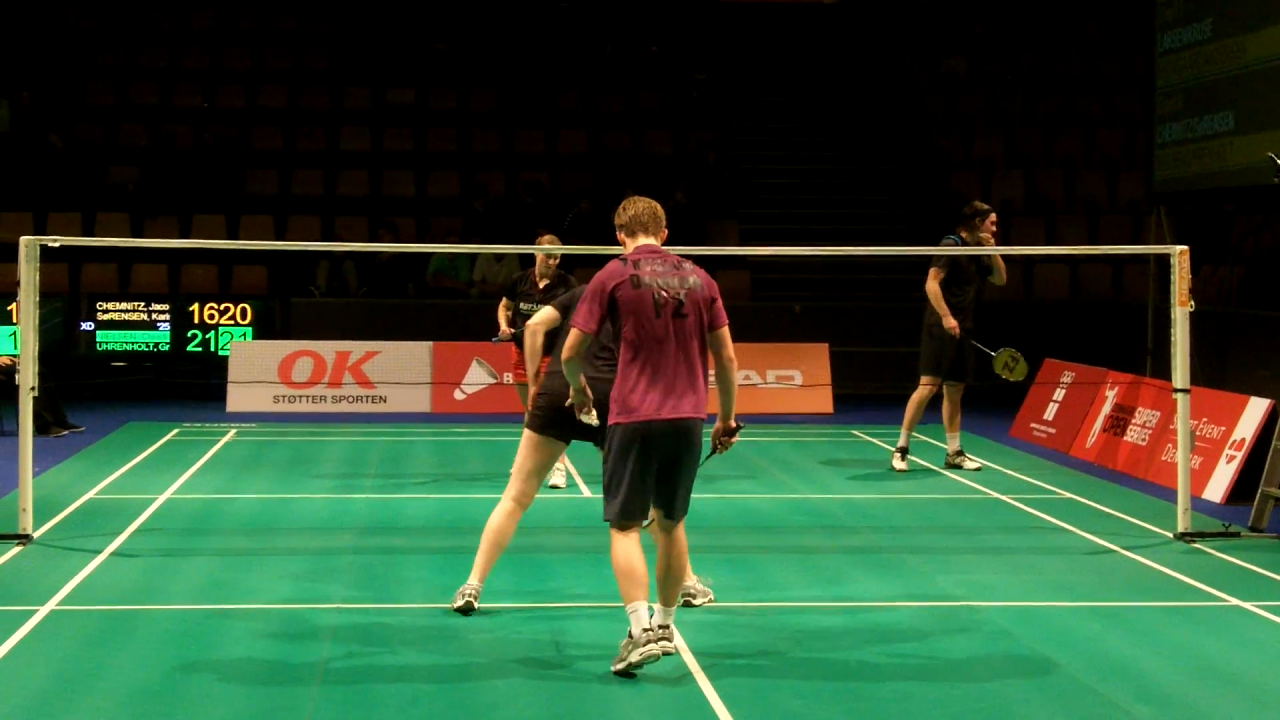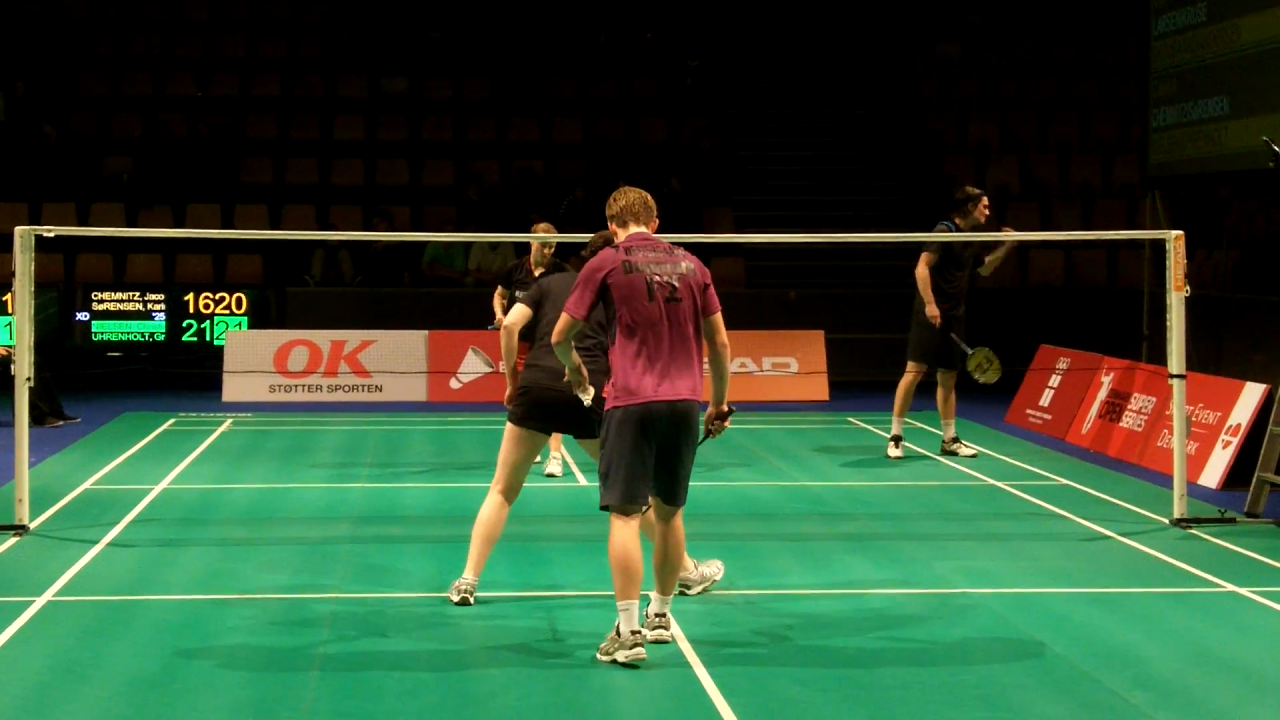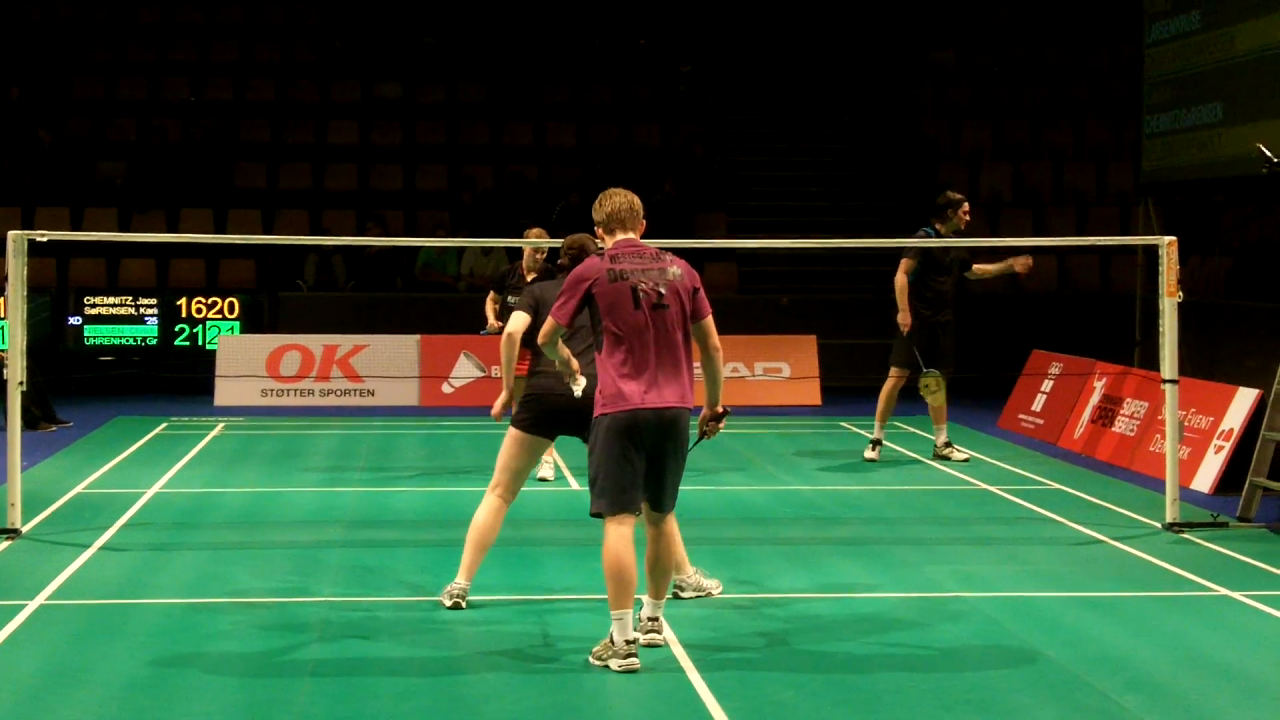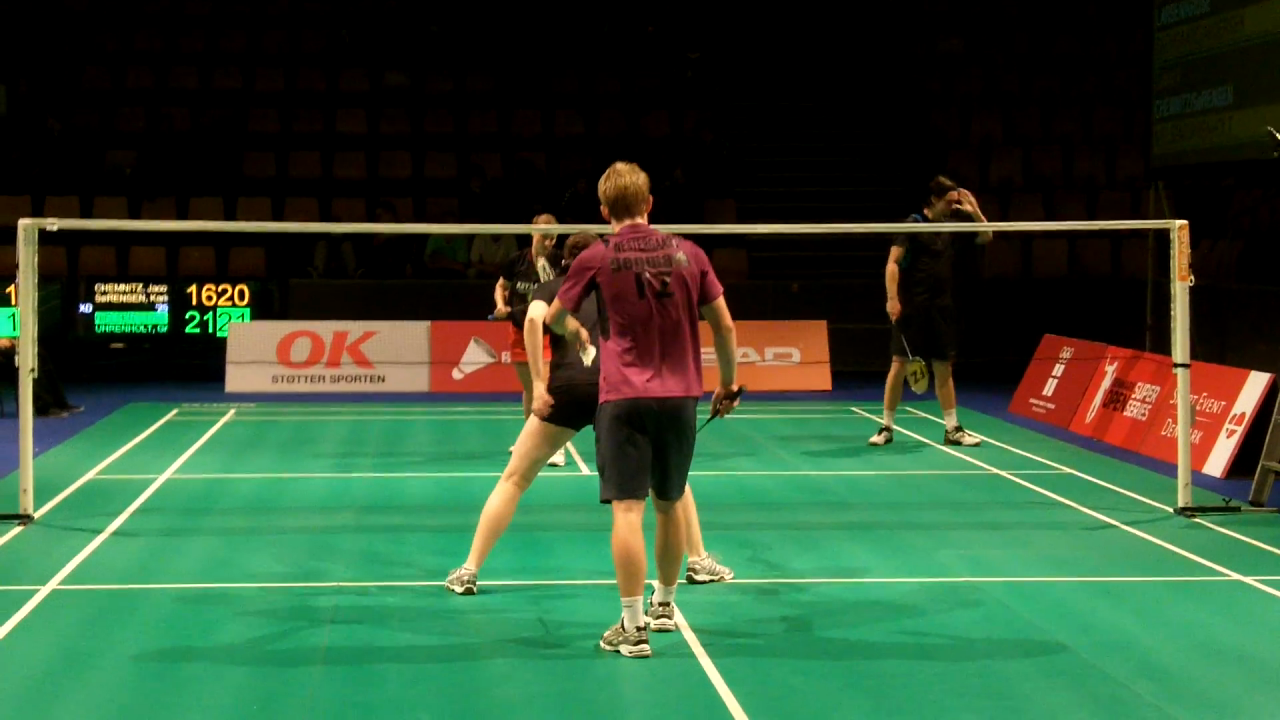
dt=0.2s
person 1, frame 1
left shoulder: (613, 276)
right shoulder: (699, 278)
left elbow: (570, 353)
right elbow: (726, 358)
left wrist: (578, 387)
right wrist: (727, 418)
left hip: (634, 418)
right hip: (688, 419)
left knee: (625, 526)
right knee: (671, 523)
left ankle: (641, 629)
right ankle: (664, 626)
person 1, frame 2
left shoulder: (606, 263)
right shoulder: (691, 265)
left elbow: (560, 337)
right elbow: (720, 343)
left wrist: (574, 366)
right wrist: (719, 403)
left hip: (632, 402)
right hip: (685, 402)
left knee: (625, 512)
right knee: (668, 510)
left ankle: (629, 631)
right ankle: (660, 614)
person 1, frame 3
left shoulder: (591, 271)
right shoulder: (680, 269)
left elbow: (546, 339)
right elbow: (712, 346)
left wrist: (565, 359)
right wrist: (713, 403)
left hip: (620, 410)
right hip: (674, 409)
left knee: (619, 520)
right knee: (660, 516)
left ankle: (623, 640)
right ankle: (653, 619)
person 1, frame 4
left shoulder: (597, 258)
right shoulder: (688, 253)
left elbow: (554, 318)
right elbow: (725, 327)
left wrist: (577, 331)
right wrist: (728, 383)
left hip: (625, 398)
right hip: (680, 396)
left knee: (628, 508)
right knee: (669, 503)
left ankle: (633, 627)
right ankle: (664, 605)
person 2, frame 1
left shoulder: (586, 291)
left elbow: (534, 325)
left wrist: (535, 380)
left hip: (556, 393)
right hip: (606, 400)
left knee: (516, 498)
left ankle: (472, 589)
right ankle: (688, 584)
person 2, frame 2
left shoulder: (555, 281)
left elbow: (510, 324)
left wrist: (512, 379)
left hip: (536, 388)
right hip: (587, 393)
left knee: (502, 491)
left ankle: (466, 582)
right ankle: (688, 573)
person 2, frame 3
left shoulder: (539, 291)
left elbow: (512, 333)
left wrist: (507, 390)
left hip: (544, 394)
right hip: (596, 397)
left knee: (499, 494)
left ankle: (460, 586)
right ankle: (686, 577)
person 2, frame 4
left shoulder: (551, 288)
left elbow: (534, 319)
left wrist: (539, 382)
left hip: (569, 385)
left knee: (514, 480)
left ankle: (468, 571)
right ankle: (700, 561)
person 3, frame 1
left shoulder: (978, 254)
right shoulder: (950, 246)
left elbow: (1000, 279)
right elbow: (932, 283)
left wrist: (992, 250)
right wrist: (945, 316)
left hip: (963, 330)
right hip: (941, 327)
left knee: (955, 391)
right knee: (928, 386)
left ankle: (954, 453)
right ankle: (901, 448)
person 3, frame 2
left shoulder: (971, 241)
right shoulder: (943, 232)
left elbow: (985, 268)
right elbow: (922, 268)
left wrist: (1005, 248)
right wrist: (929, 304)
left hip: (955, 317)
right hip: (932, 314)
left knee: (948, 378)
right knee: (915, 372)
left ankle: (949, 439)
right ankle: (896, 436)
person 3, frame 3
left shoulder: (956, 246)
right shoulder: (923, 238)
left elbow: (972, 271)
right elbow: (901, 275)
left wrist: (1008, 264)
right wrist: (903, 311)
left hip: (941, 323)
right hip: (914, 321)
right knee: (897, 377)
left ankle: (941, 444)
right ankle: (876, 440)
person 3, frame 4
left shoulder: (952, 226)
right shoulder: (912, 225)
left elbow: (986, 236)
right elbow: (892, 263)
left wrist: (974, 210)
right wrist: (892, 298)
left hip: (941, 308)
right hip: (911, 307)
left knee: (944, 369)
right knee: (899, 366)
left ankle: (953, 429)
right ankle: (887, 427)
person 4, frame 1
left shoulder: (567, 284)
right shoulder: (519, 281)
right elbow: (504, 307)
right wrist: (504, 326)
right hip: (523, 354)
right knee: (531, 410)
left ankle: (559, 468)
person 4, frame 2
left shoulder: (562, 272)
right shoulder: (515, 269)
right elbow: (499, 295)
right wrist: (499, 314)
right hip: (520, 342)
left ankle: (555, 456)
person 4, frame 3
left shoulder: (554, 277)
right shoulder: (506, 274)
right elbow: (491, 300)
right wrist: (492, 319)
right knee: (519, 403)
left ankle: (547, 460)
person 4, frame 4
right shoulder: (516, 261)
right elbow: (501, 287)
right wrist: (500, 305)
right hip: (520, 332)
right knee: (528, 389)
left ankle: (557, 446)
